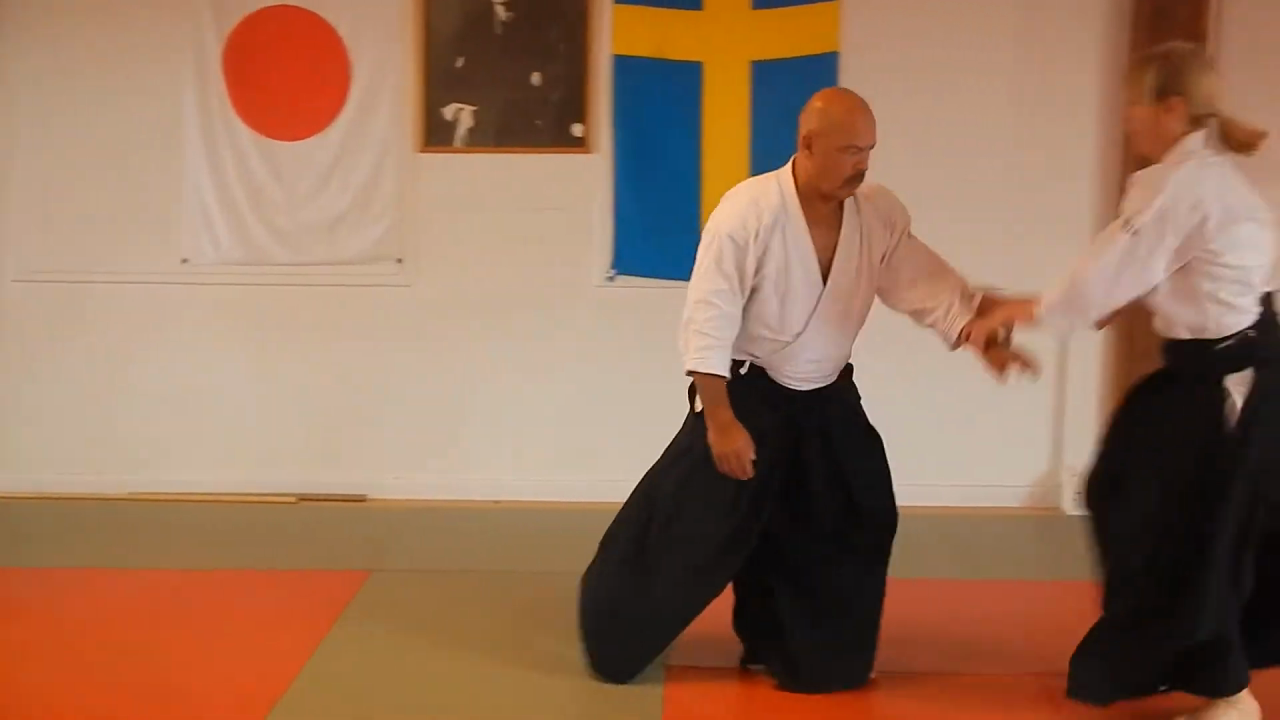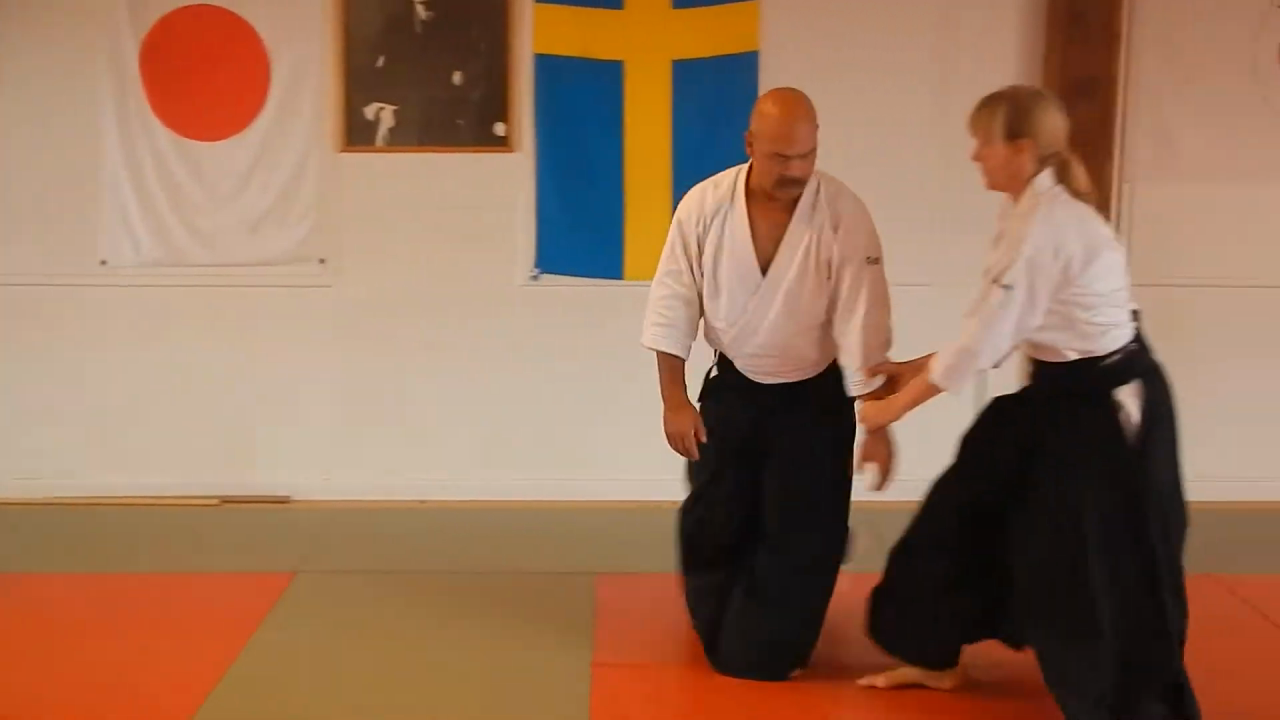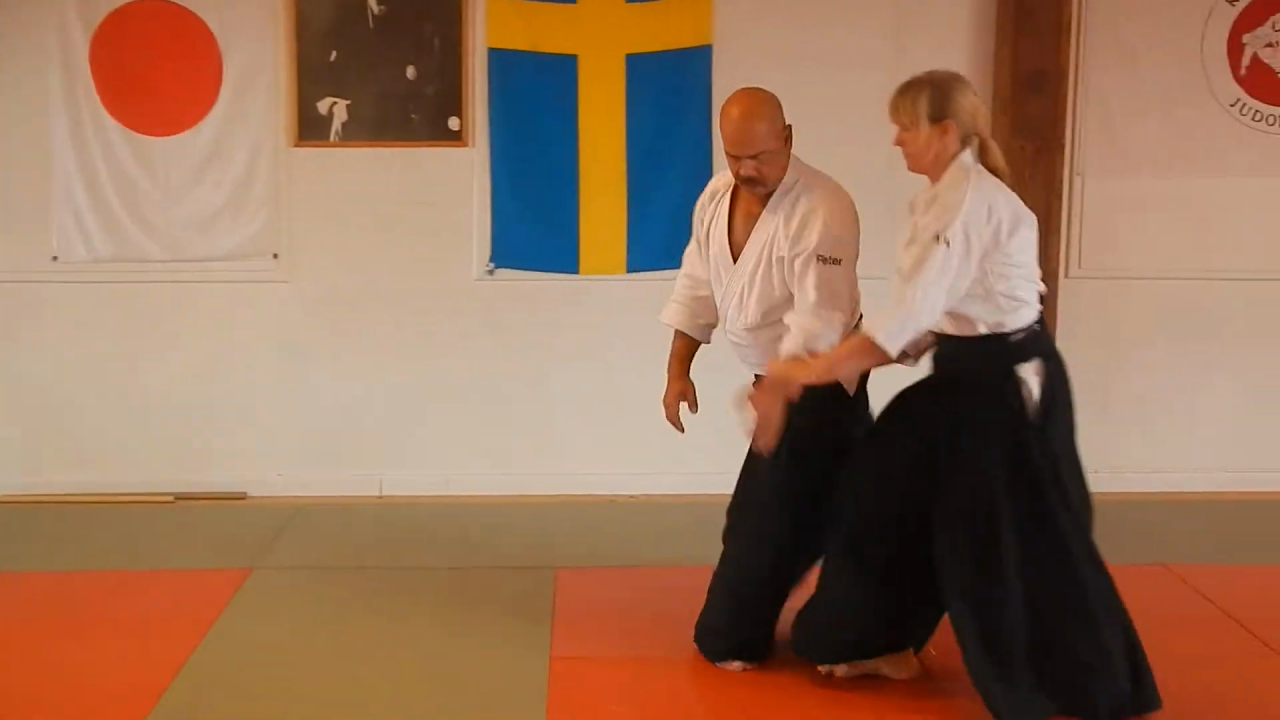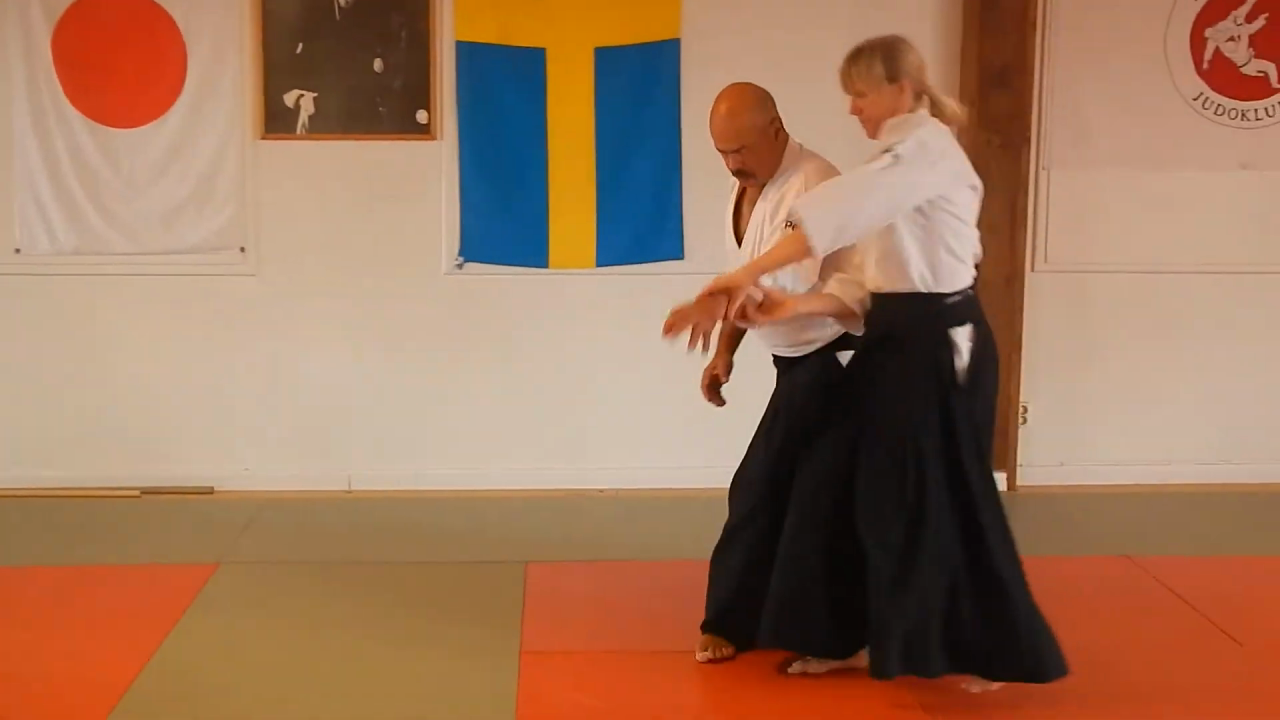
dt=0.2s
person 1, frame 1
left shoulder: (1179, 186)
right shoulder: (1204, 177)
left elbow: (1095, 288)
right elbow: (1122, 287)
left wrist: (1010, 315)
right wrist: (1027, 309)
right hip: (1208, 375)
left knee: (1188, 536)
right knee: (1132, 505)
person 1, frame 2
left shoulder: (1043, 226)
right shoulder: (1041, 215)
left elbow: (985, 340)
right elbow: (997, 332)
left wrist: (892, 408)
right wrist: (914, 368)
left hip: (1110, 406)
right hip: (1061, 397)
left knee: (1108, 562)
right knee: (972, 508)
right ankle: (936, 658)
person 1, frame 3
left shoulder: (967, 199)
right shoulder: (943, 200)
left elbow: (911, 307)
right elbow: (925, 316)
left wrist: (815, 368)
right wrist: (838, 359)
left hip: (1009, 384)
right hip: (959, 379)
left knee: (1027, 538)
right knee: (890, 502)
right ankle: (893, 647)
person 1, frame 4
left shoulder: (919, 148)
right shoulder: (904, 153)
left elbow: (836, 215)
right elbow: (890, 270)
left wrist: (747, 272)
left hip: (942, 349)
right hip: (908, 343)
left knee: (942, 500)
right knee: (874, 489)
left ankle: (1005, 651)
right ankle: (864, 641)
person 2, frame 1
left shoulder: (880, 213)
right shoulder: (747, 212)
left elbow: (924, 283)
right elbow: (708, 322)
left wrist: (989, 335)
right wrist: (719, 420)
left hip: (827, 400)
right hip: (745, 395)
left knee: (855, 526)
right knee: (689, 531)
left ankle: (818, 656)
right ankle: (620, 638)
person 2, frame 2
left shoulder: (844, 213)
right shoulder: (704, 205)
left elbow: (864, 320)
right elbow: (671, 305)
right wrist: (675, 399)
left hip: (812, 394)
right hip: (735, 388)
left knee: (804, 526)
right knee: (717, 515)
left ankle: (760, 647)
right ankle: (715, 617)
person 2, frame 3
left shoulder: (825, 207)
right shoulder: (715, 199)
left elbow: (823, 318)
right elbow: (697, 287)
right wrist: (678, 369)
left hip: (819, 385)
left knee: (767, 511)
right knee: (811, 504)
left ankle: (730, 637)
person 2, frame 4
left shoulder: (813, 185)
right shoulder: (748, 190)
left elbow: (850, 285)
right wrist: (724, 352)
left hip: (835, 361)
right hip: (805, 361)
left knee: (766, 489)
right knee: (797, 490)
left ankle: (733, 624)
